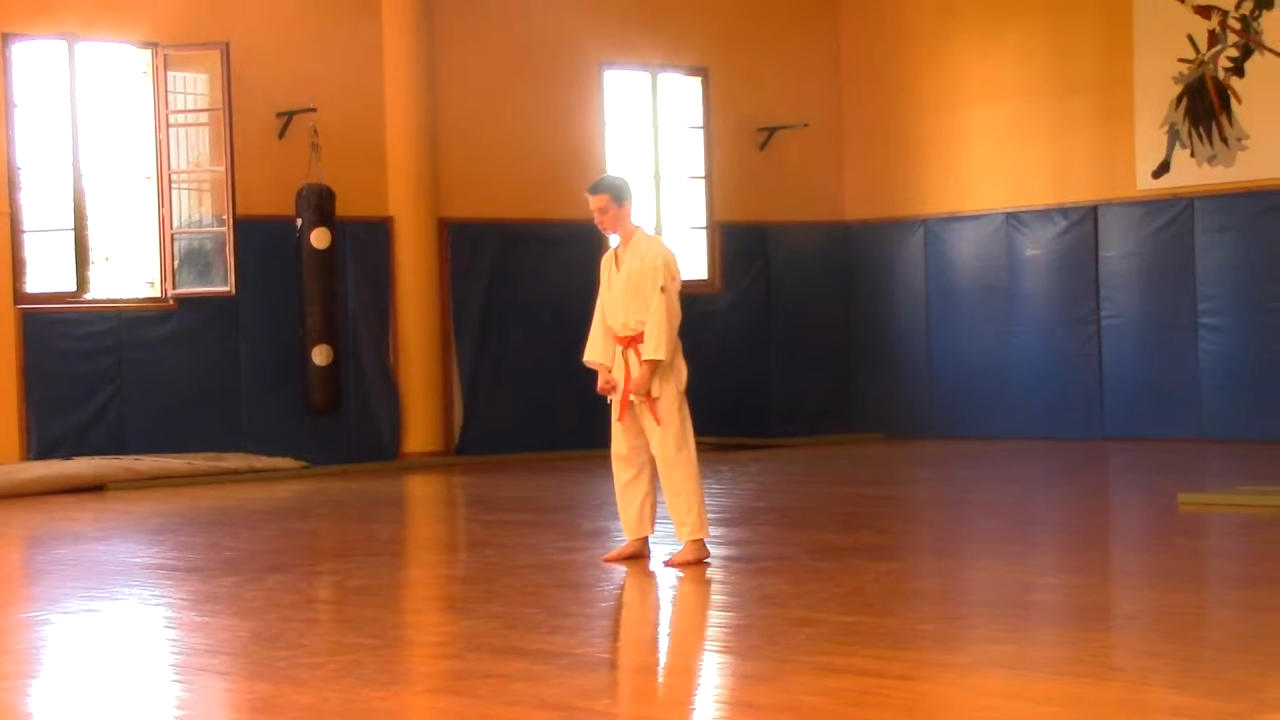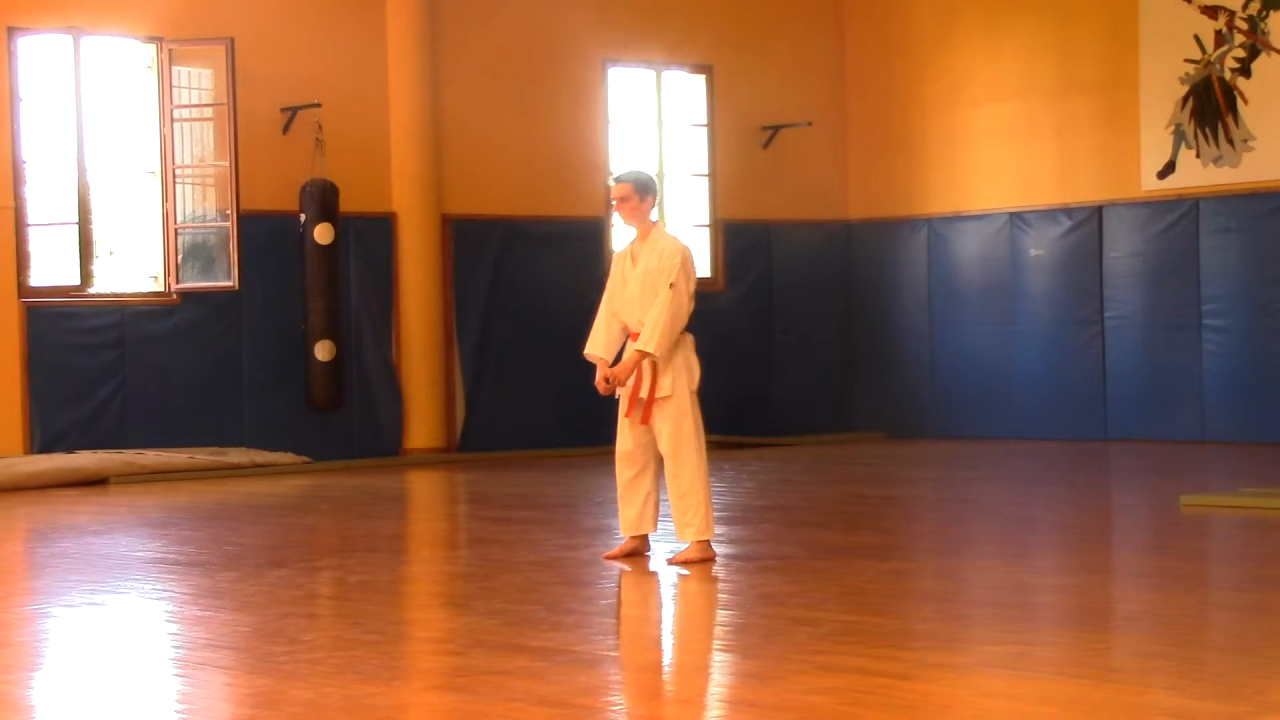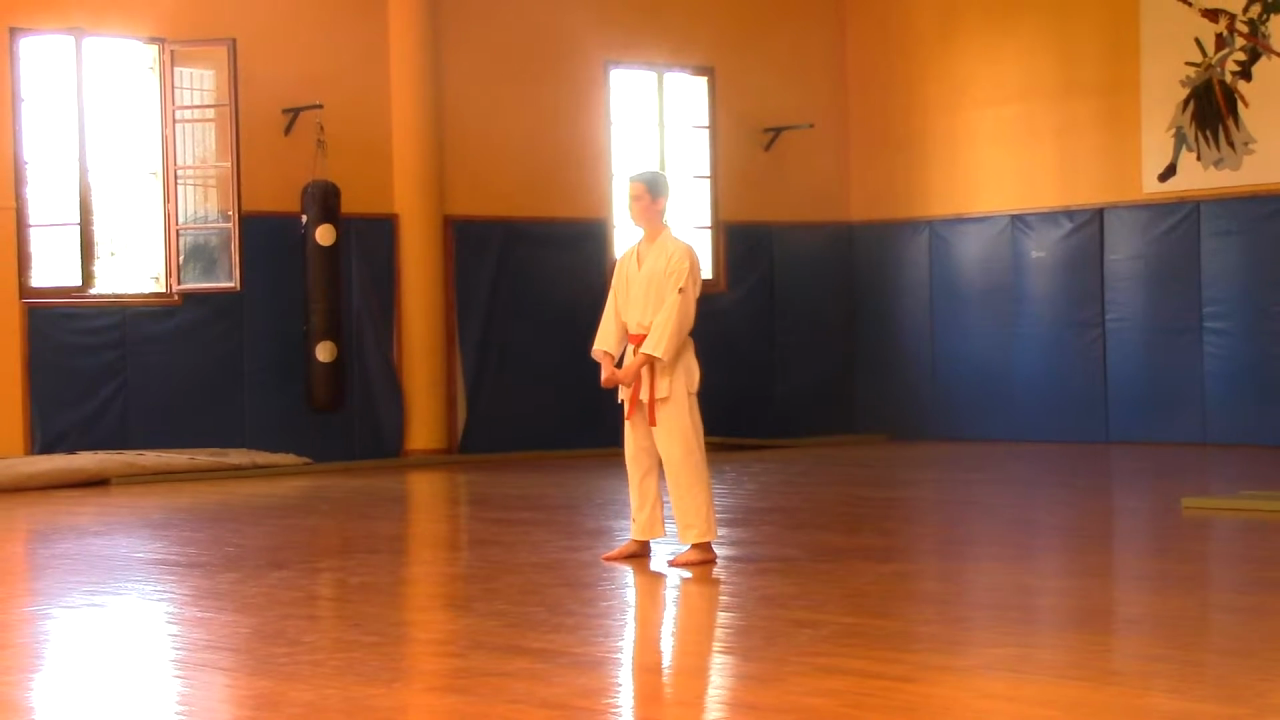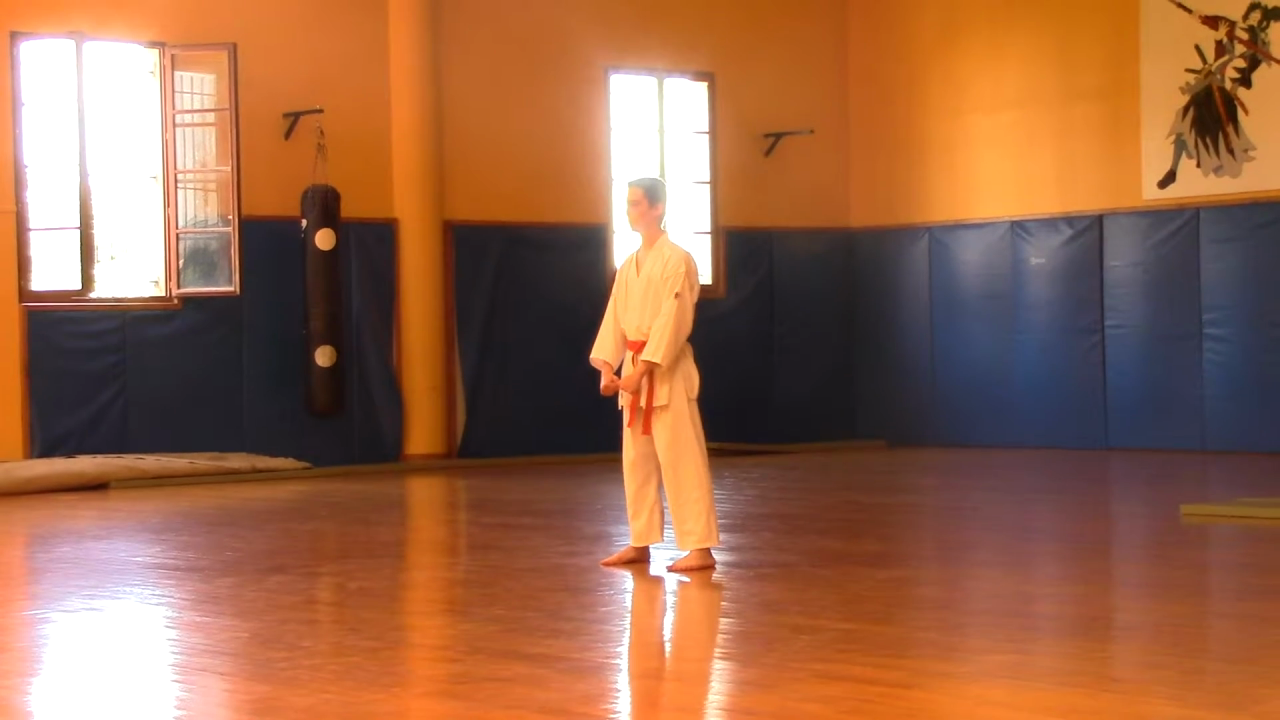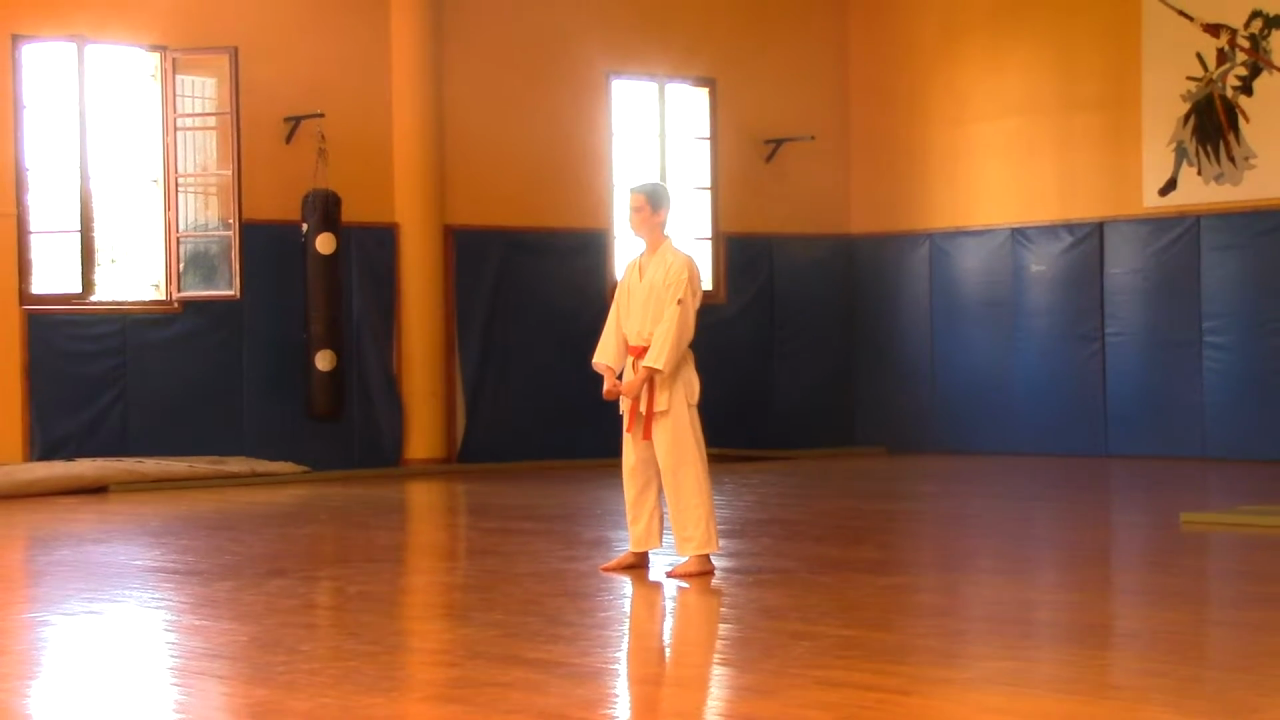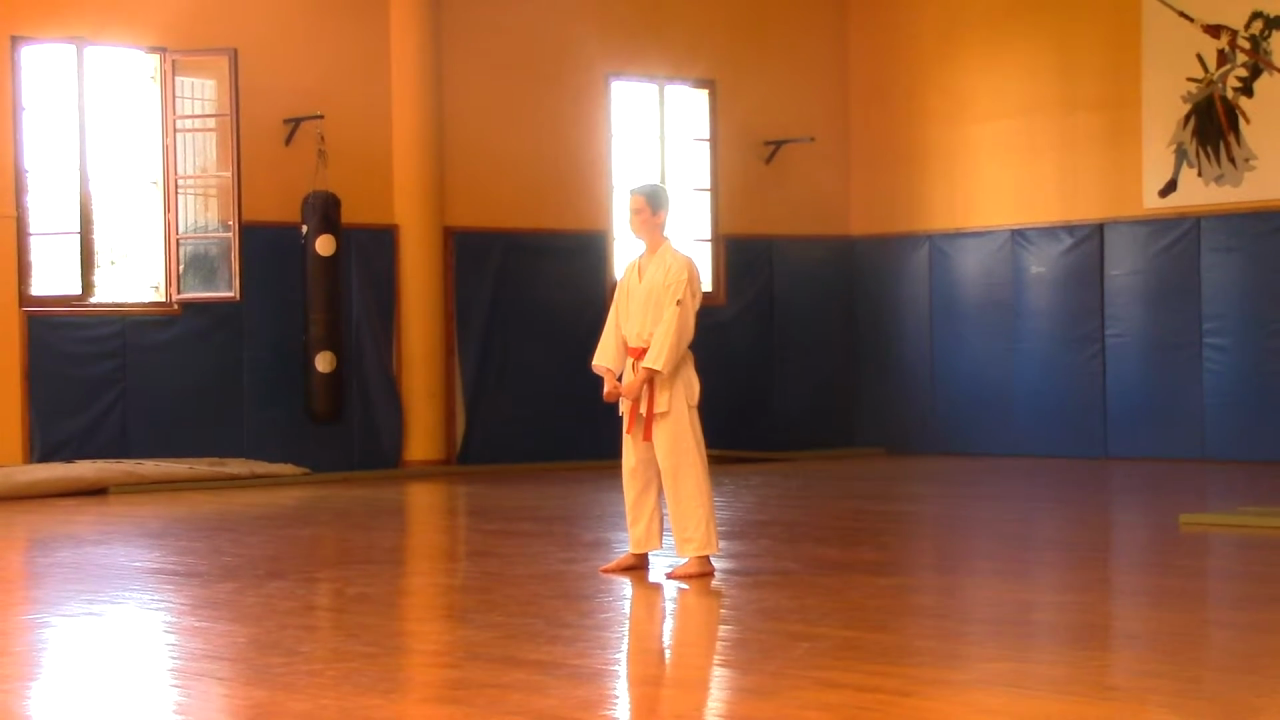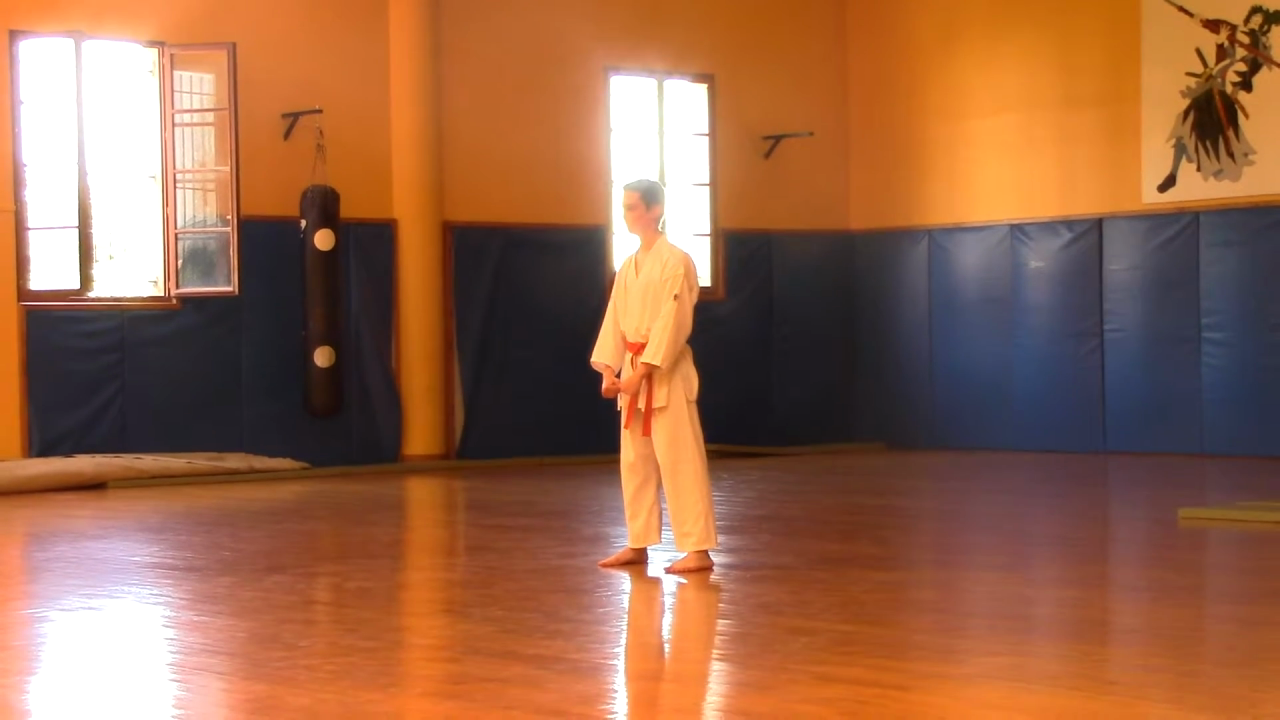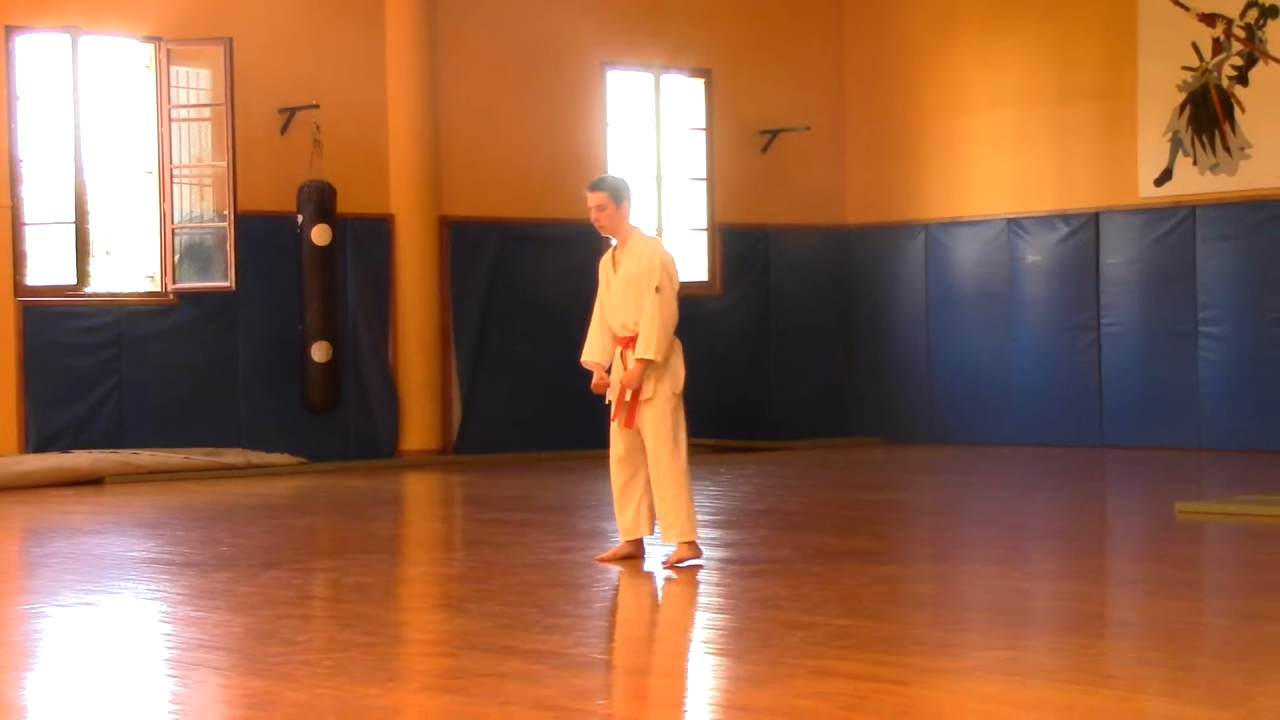
dt=0.4s
person 1, frame 1
left shoulder: (655, 253)
right shoulder: (609, 260)
left elbow: (663, 316)
right elbow: (603, 317)
left wrist: (647, 368)
right wrist: (603, 368)
left hip: (655, 363)
right hip: (623, 363)
left knee: (671, 451)
right knee: (627, 454)
left ankle: (694, 540)
right ankle: (638, 537)
person 1, frame 2
left shoulder: (673, 250)
right shoulder: (623, 256)
left elbow: (668, 313)
right elbow: (611, 311)
left wrist: (633, 360)
right wrist: (602, 362)
left hip: (667, 360)
right hip: (633, 360)
left knee: (681, 451)
right knee: (631, 451)
left ankle: (700, 541)
right ankle: (637, 534)
person 1, frame 3
left shoulder: (680, 254)
right shoulder: (628, 258)
left elbow: (675, 317)
right elbow: (615, 311)
left wrist: (639, 362)
right wrist: (608, 359)
left hip: (668, 364)
right hip: (635, 362)
left knee: (681, 453)
right knee: (639, 455)
left ankle: (701, 542)
right ankle: (641, 536)
person 1, frame 4
left shoulder: (676, 260)
right shoulder: (629, 265)
left elbow: (672, 322)
right elbow: (615, 318)
left wrist: (642, 370)
right wrist: (607, 367)
left hip: (667, 370)
right hip: (634, 369)
left knee: (682, 459)
right knee: (637, 460)
left ankle: (700, 547)
right ankle: (640, 542)
person 1, frame 5
left shoulder: (680, 265)
right shoulder: (633, 269)
left elbow: (675, 328)
right elbow: (617, 322)
left wrist: (644, 375)
right wrist: (610, 372)
left hip: (668, 376)
right hip: (634, 374)
left knee: (681, 465)
right knee: (636, 466)
left ankle: (700, 554)
right ankle: (639, 548)
person 1, frame 6
left shoulder: (679, 266)
right shoulder: (632, 270)
left elbow: (674, 329)
right elbow: (616, 323)
left wrist: (644, 376)
right wrist: (611, 373)
left hip: (668, 378)
right hip: (634, 375)
left knee: (682, 467)
right knee: (636, 467)
left ankle: (700, 555)
right ankle: (639, 549)
person 1, frame 7
left shoulder: (675, 261)
right shoulder: (628, 265)
left elbow: (673, 324)
right elbow: (615, 320)
left wrist: (643, 370)
right wrist: (609, 369)
left hip: (666, 372)
right hip: (633, 370)
left knee: (681, 461)
right knee: (635, 462)
left ankle: (698, 549)
right ankle: (638, 544)
person 1, frame 8
left shoulder: (651, 252)
right shoulder: (607, 261)
left elbow: (660, 314)
right elbow: (603, 317)
left wrist: (641, 366)
right wrist: (599, 367)
left hip: (655, 364)
right hip: (623, 362)
left knee: (663, 453)
right knee: (624, 456)
left ankle: (685, 540)
right ankle: (633, 538)
